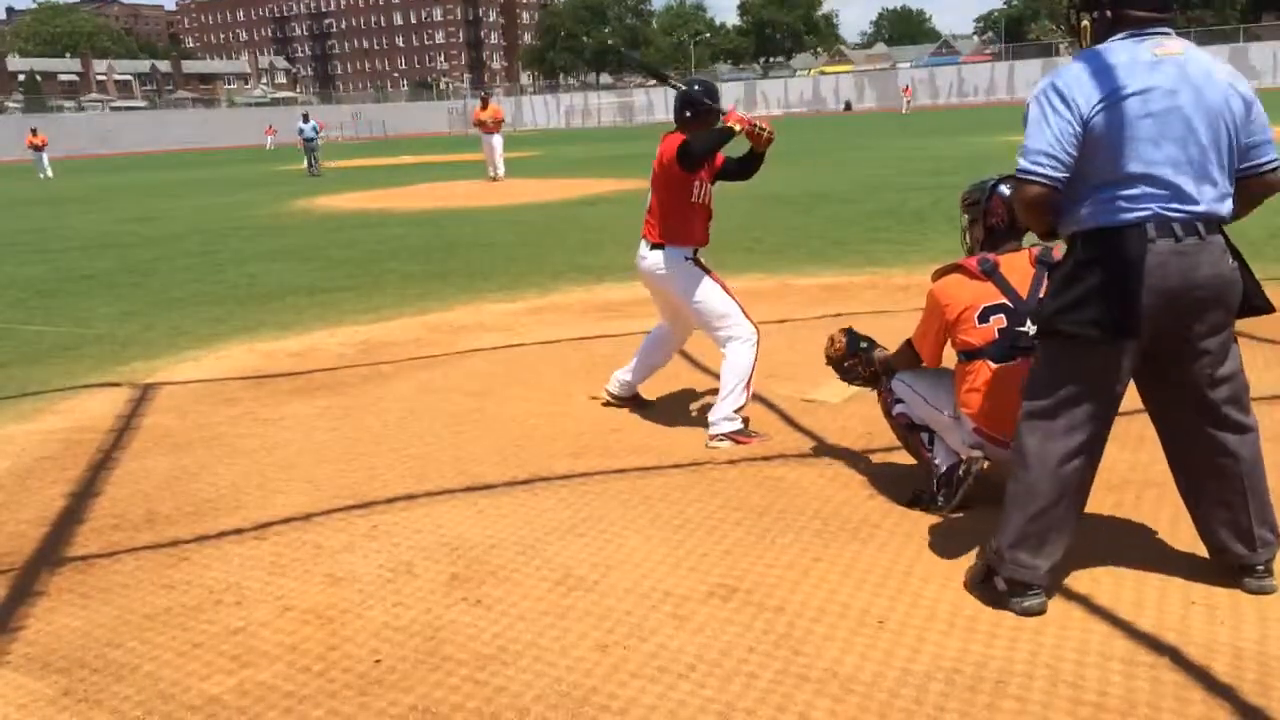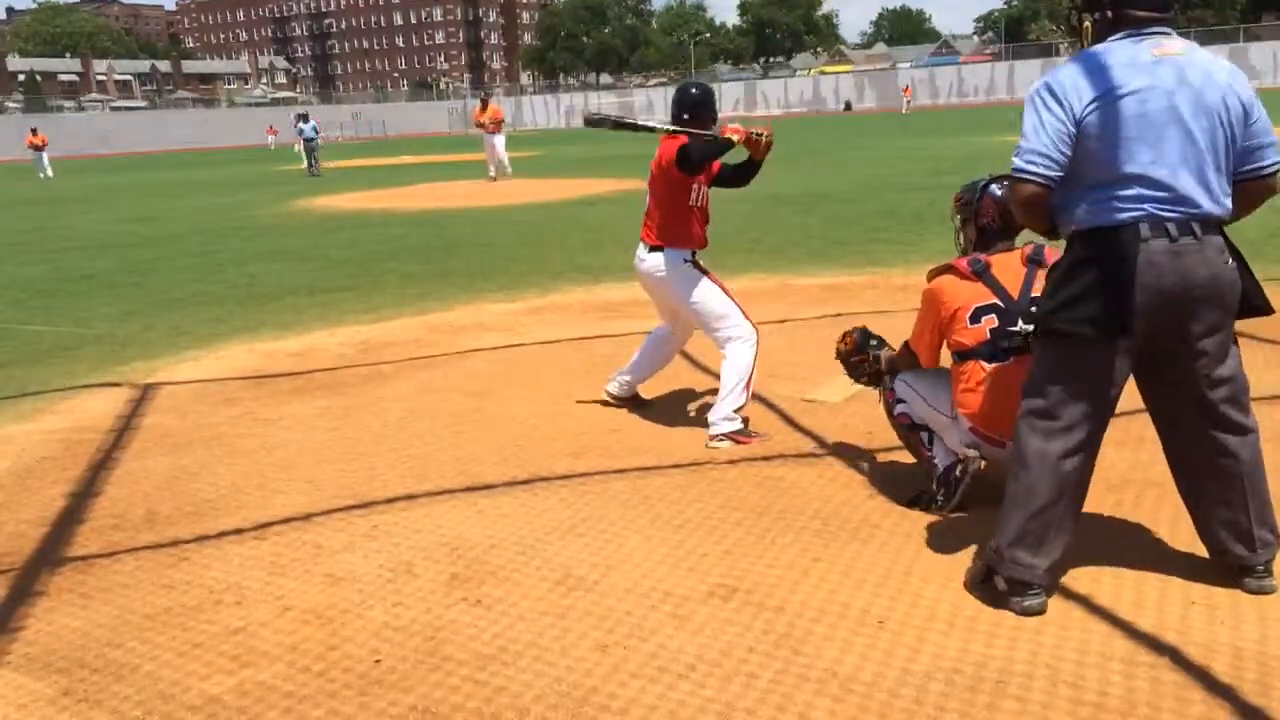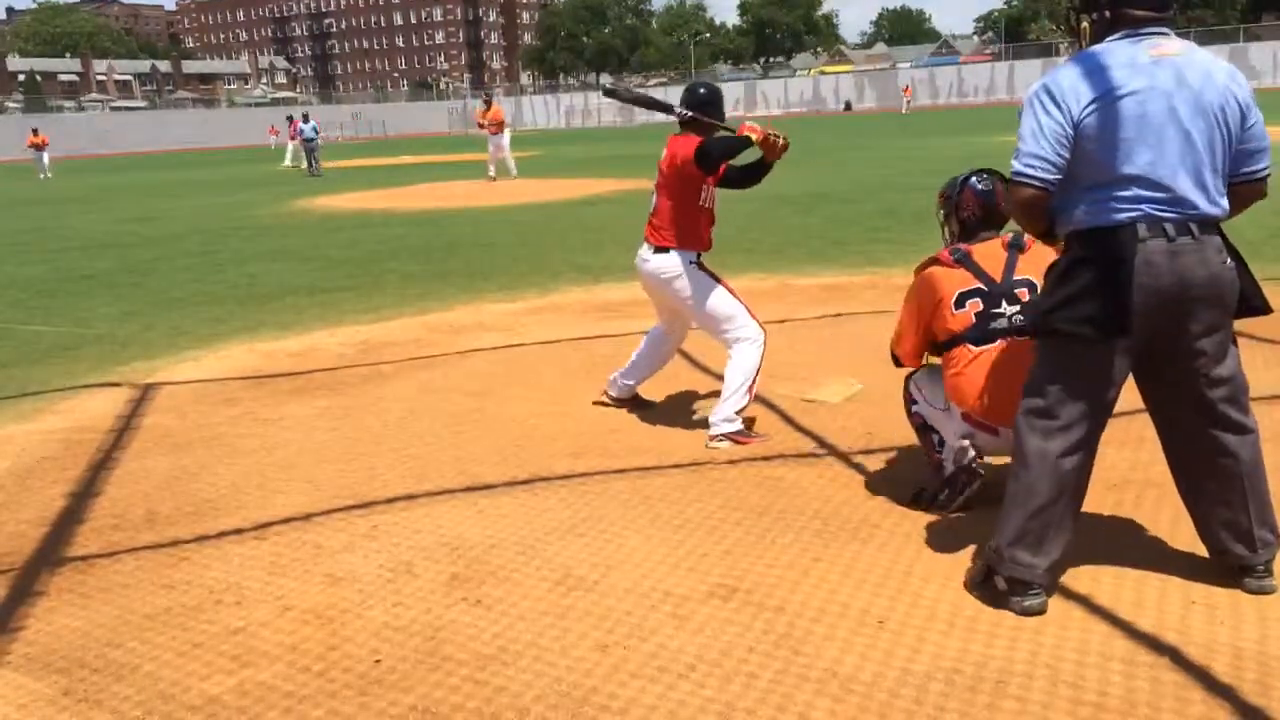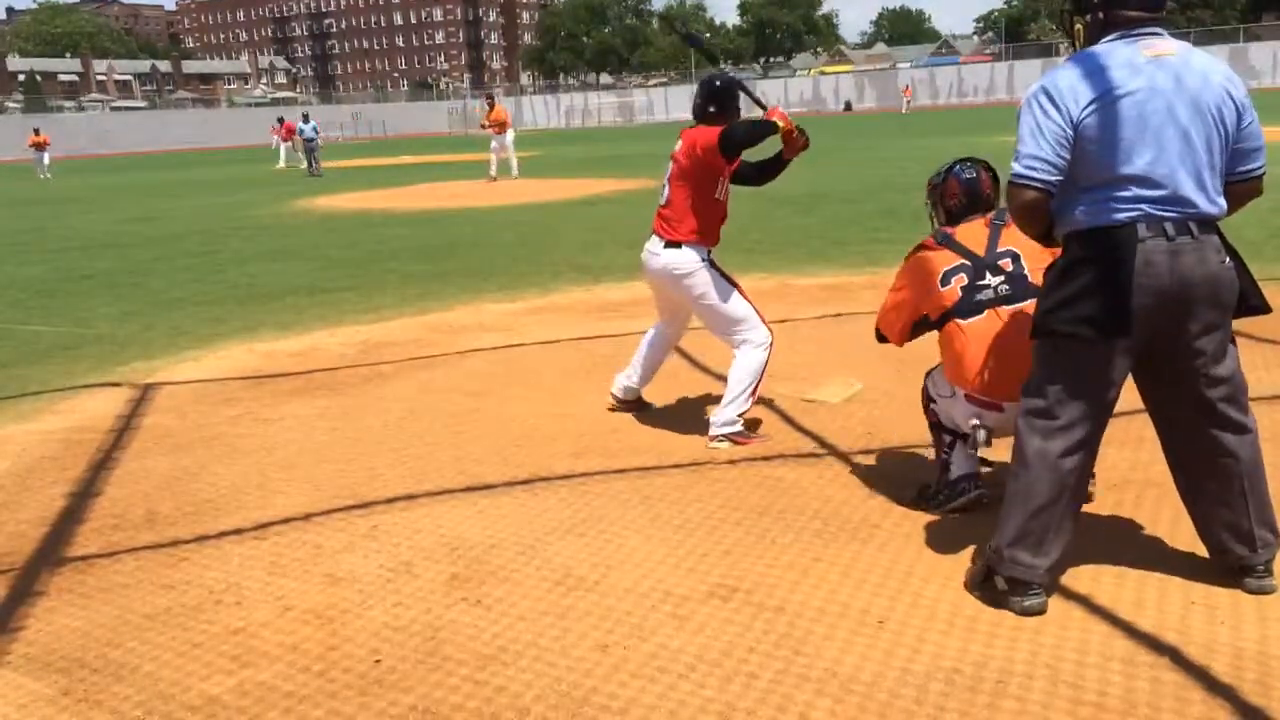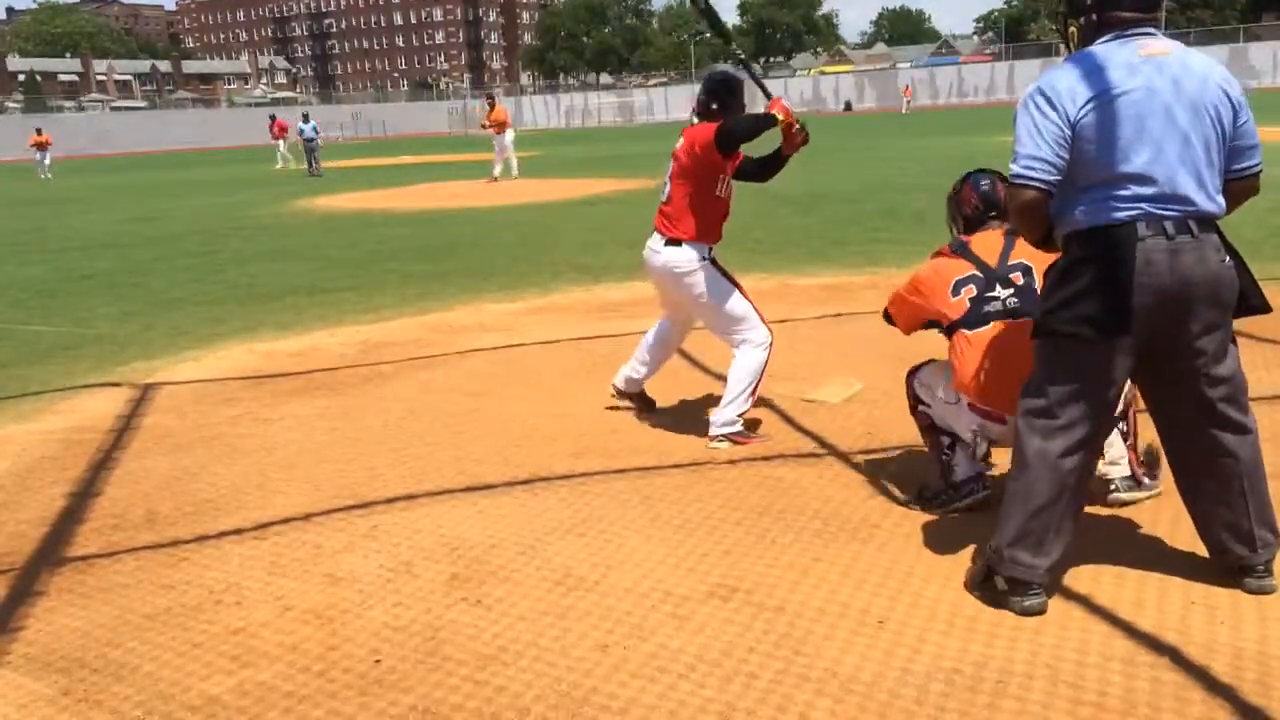
dt=0.2s
person 1, frame 1
left shoulder: (1076, 78)
right shoulder: (1225, 76)
left elbow: (1032, 194)
left wrist: (1055, 230)
left hip: (1114, 269)
right hip: (1206, 264)
left knee: (1058, 423)
right knee: (1218, 417)
left ankle: (1019, 574)
person 1, frame 2
left shoulder: (1072, 79)
right shoulder: (1227, 76)
left elbow: (1028, 192)
left wrist: (1060, 228)
left hip: (1111, 269)
right hip: (1205, 265)
left knee: (1057, 422)
right knee: (1218, 416)
left ankle: (1019, 573)
person 1, frame 3
left shoulder: (1071, 80)
right shoulder: (1225, 75)
left elbow: (1027, 195)
left wrist: (1055, 231)
left hip: (1109, 269)
right hip: (1203, 264)
left knee: (1056, 422)
right knee: (1218, 416)
left ankle: (1019, 572)
person 1, frame 4
left shoulder: (1068, 81)
right shoulder: (1220, 75)
left elbow: (1028, 197)
left wrist: (1050, 234)
left hip: (1108, 269)
right hip: (1202, 264)
left knee: (1057, 421)
right knee: (1217, 415)
left ankle: (1019, 572)
person 1, frame 5
left shoulder: (1064, 82)
right shoulder: (1215, 74)
left elbow: (1027, 197)
left wrist: (1048, 239)
left hip: (1108, 268)
right hip: (1202, 263)
left knee: (1057, 422)
right knee: (1217, 415)
left ankle: (1019, 572)
person 2, frame 1
left shoulder: (698, 151)
right shoulder: (674, 146)
left elbow: (739, 171)
right elbow: (692, 155)
left wrist: (758, 147)
right wrist: (730, 128)
left hip: (656, 256)
right hip: (672, 260)
left knee: (676, 326)
right knee: (741, 334)
left ankle: (621, 387)
right ankle: (724, 425)
person 2, frame 2
left shoulder: (686, 150)
right shoulder: (673, 149)
left elbow: (734, 178)
right elbow: (692, 159)
left wrist: (756, 155)
right wrist: (729, 139)
left hip: (653, 258)
right hip: (671, 263)
left knee: (677, 326)
right knee: (741, 335)
left ankle: (621, 387)
right ankle: (724, 426)
person 2, frame 3
left shoulder: (685, 151)
right shoulder: (684, 149)
left elbow: (739, 178)
right elbow: (712, 154)
left wrist: (768, 157)
right wrist: (748, 136)
left hip: (651, 259)
right hip: (675, 264)
left knee: (673, 328)
right knee: (749, 336)
left ankle: (621, 388)
right ankle: (724, 427)
person 2, frame 4
left shoulder: (694, 141)
right shoulder: (704, 140)
left elbow: (754, 175)
right elbow: (737, 137)
left wrist: (787, 153)
right wrist: (774, 122)
left hip: (657, 254)
right hip: (685, 260)
left knee: (669, 325)
right knee: (755, 338)
left ankle: (625, 391)
right ankle: (725, 427)
person 2, frame 5
left shoulder: (704, 142)
right shoulder: (701, 137)
left elbow: (758, 172)
right elbow: (733, 132)
left wrist: (788, 148)
right wrist: (775, 115)
left hip: (659, 251)
right hip: (687, 258)
left knee: (675, 322)
right knee: (755, 338)
left ankle: (628, 385)
right ankle: (725, 427)
person 3, frame 1
left shoulder: (951, 286)
left elbow: (915, 357)
left wrist: (879, 362)
left hip: (989, 435)
left knee: (897, 386)
left ankle: (948, 469)
person 3, frame 2
left shoulder: (946, 286)
left elbow: (916, 360)
left wrist: (881, 361)
left hip: (984, 436)
left knee: (899, 385)
left ankle: (948, 470)
person 3, frame 3
left shoulder: (934, 276)
right shoulder: (1044, 255)
left elbow: (904, 356)
left hip: (982, 425)
left knee: (920, 385)
left ankle: (955, 474)
person 3, frame 4
left shoulder: (923, 259)
right shoulder: (1026, 233)
left elbow: (887, 333)
left hip: (984, 403)
left knee: (938, 383)
left ankle: (962, 477)
person 3, frame 5
left shoulder: (938, 269)
right shoulder: (1044, 248)
left elbow: (893, 315)
left hip: (985, 419)
left knee: (922, 378)
left ankle: (963, 479)
right ankle: (1122, 476)
